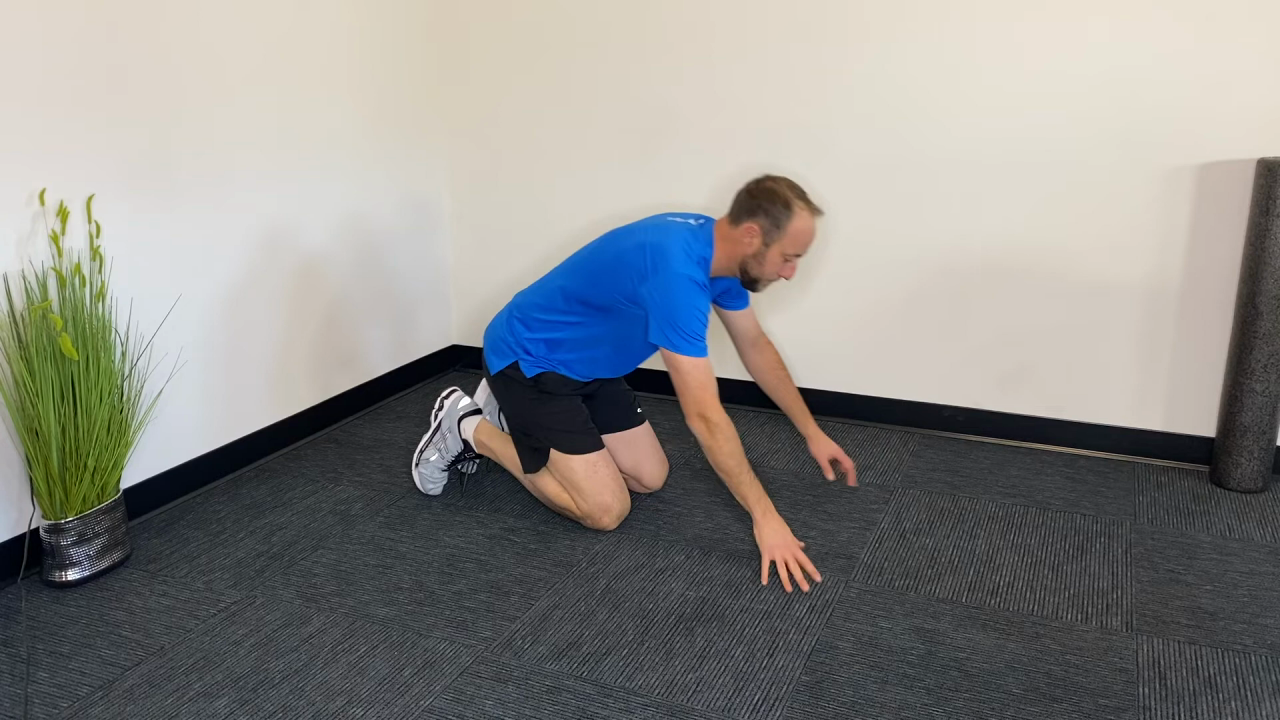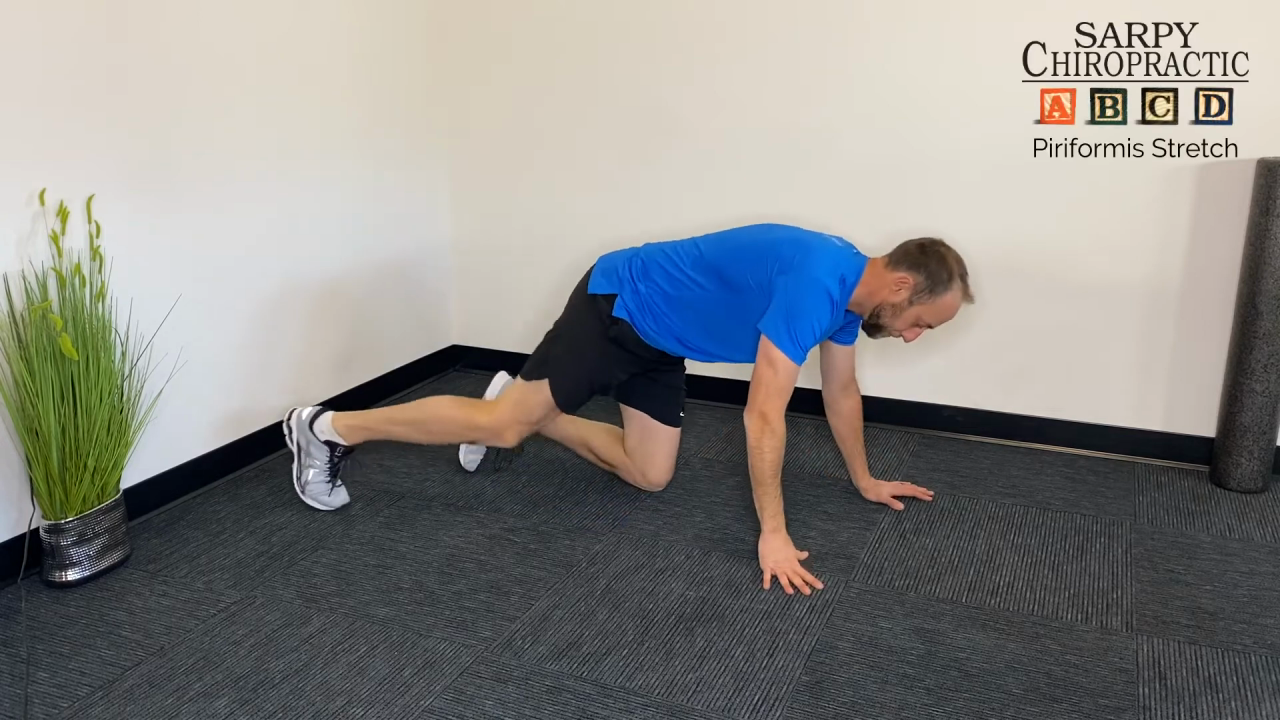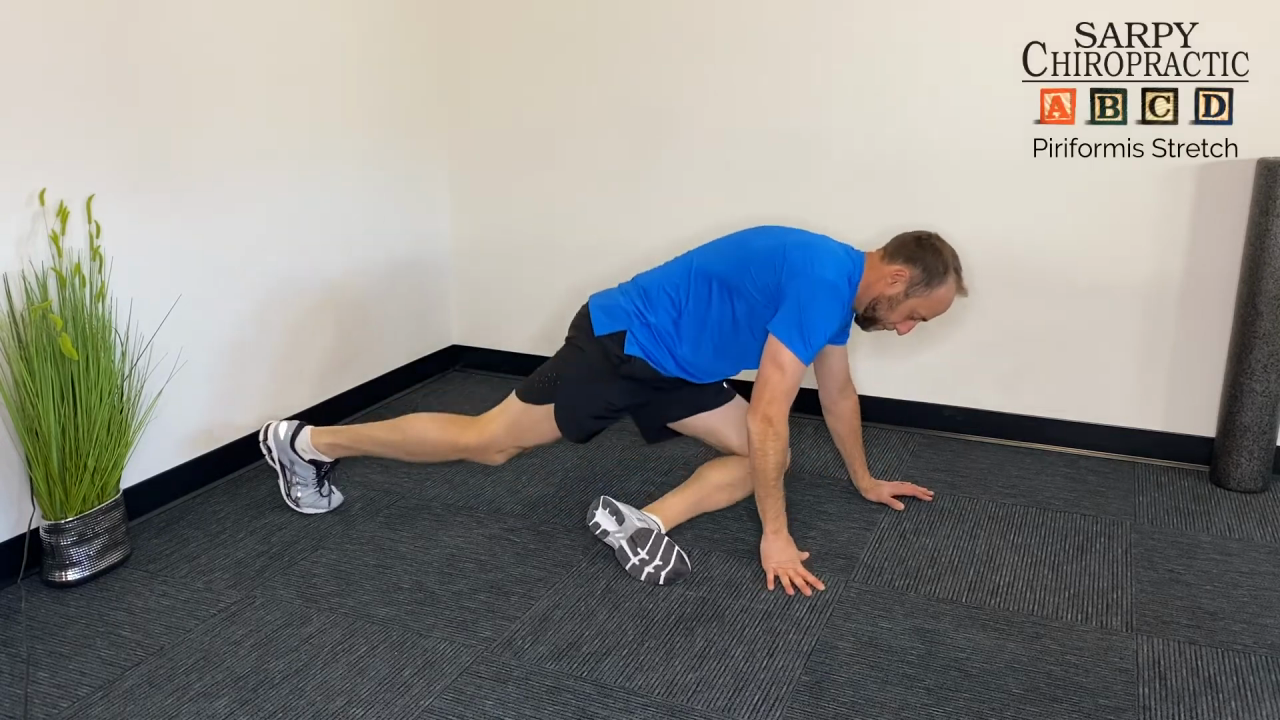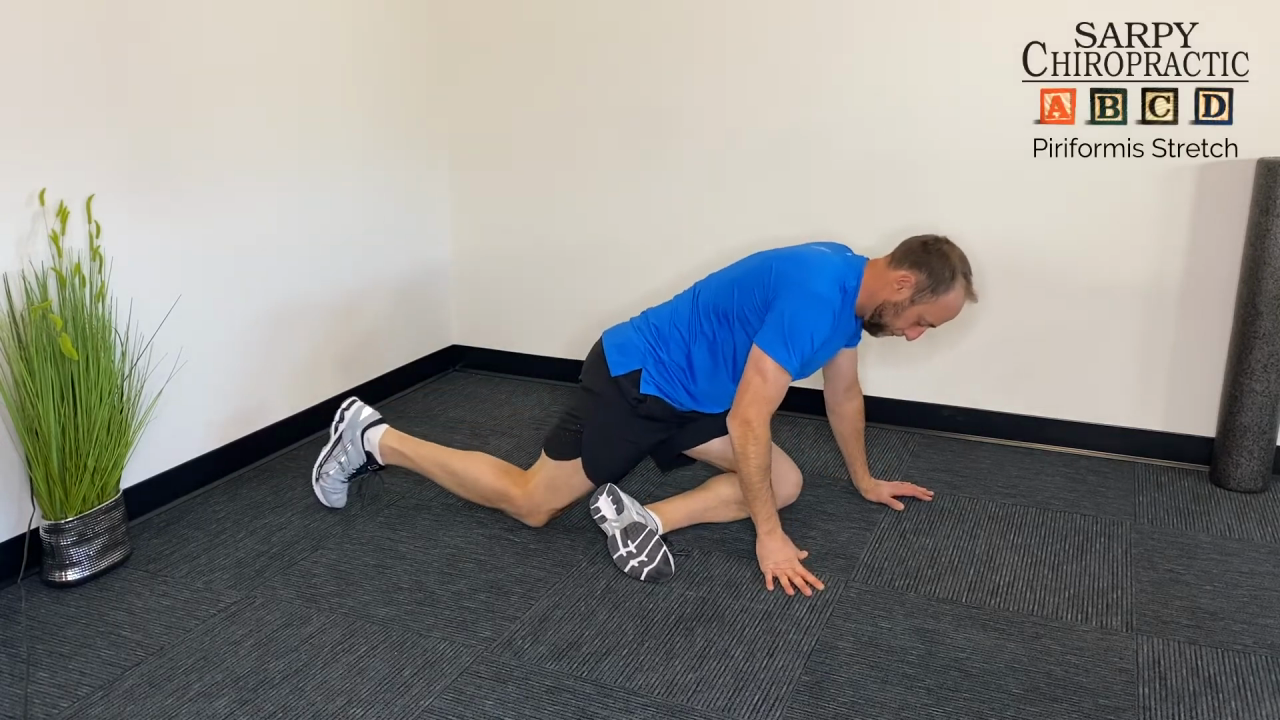
dt=1s
person 1, frame 1
left shoulder: (717, 248)
right shoulder: (676, 271)
left elbow: (755, 346)
right elbow: (704, 416)
left wrist: (812, 433)
right wrist: (766, 518)
left hip: (585, 361)
right hip: (528, 360)
left knee: (649, 477)
right knee: (605, 510)
left ankle: (508, 413)
right ankle: (471, 429)
person 1, frame 2
left shoulder: (848, 290)
right shoulder: (817, 284)
left elbow: (842, 391)
right elbow: (764, 418)
left wrist: (864, 480)
right wrist: (773, 534)
left hip: (656, 333)
right hip: (617, 306)
left knee: (650, 473)
right knee: (502, 425)
left ankle: (529, 411)
right ankle: (326, 429)
person 1, frame 3
left shoulder: (840, 284)
right shoulder: (824, 282)
left elbow: (838, 392)
right elbow: (767, 417)
left wrist: (865, 480)
right wrist: (775, 535)
left hip: (668, 362)
right hip: (621, 340)
left knee: (769, 461)
right knee: (488, 441)
left ankle: (642, 523)
right ankle: (306, 443)
person 1, frame 4
left shoulder: (851, 285)
right shoulder: (816, 297)
left elbow: (843, 393)
right elbow: (747, 418)
left wrist: (865, 481)
right wrist: (769, 535)
left hip: (682, 392)
right hip: (632, 380)
left knee: (784, 483)
right knee: (529, 503)
left ankle: (641, 518)
right ankle: (374, 438)
